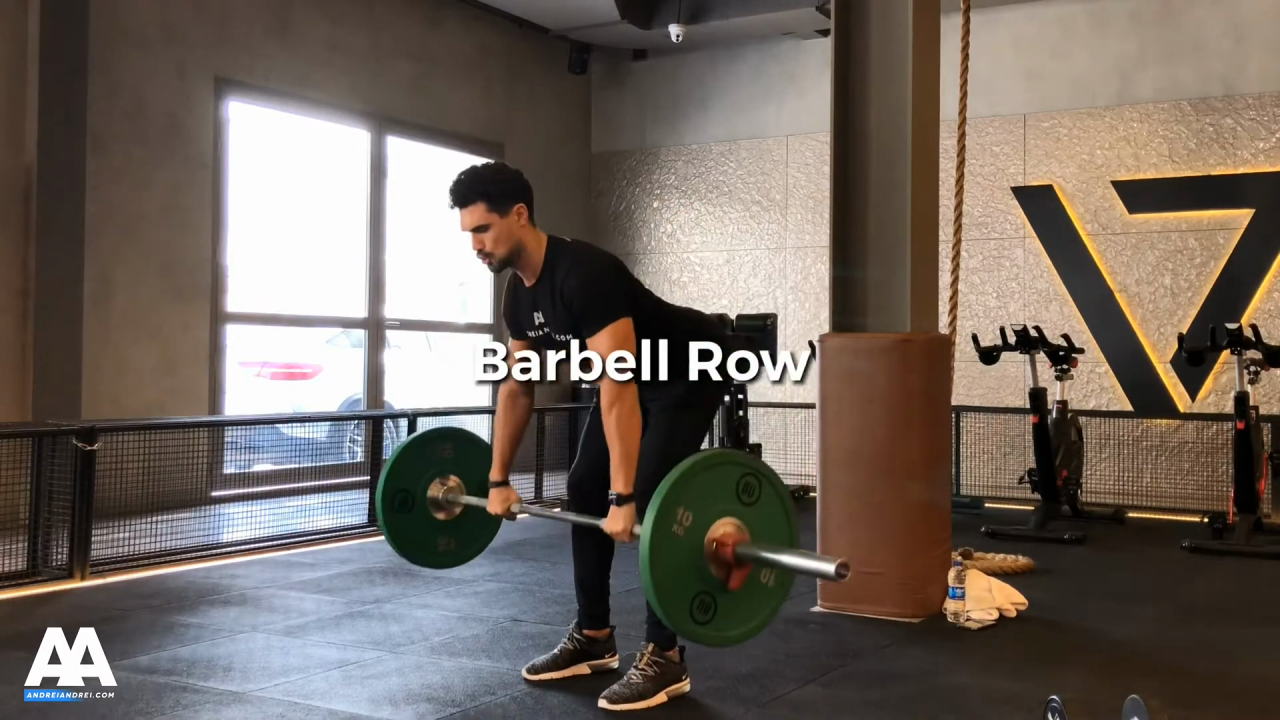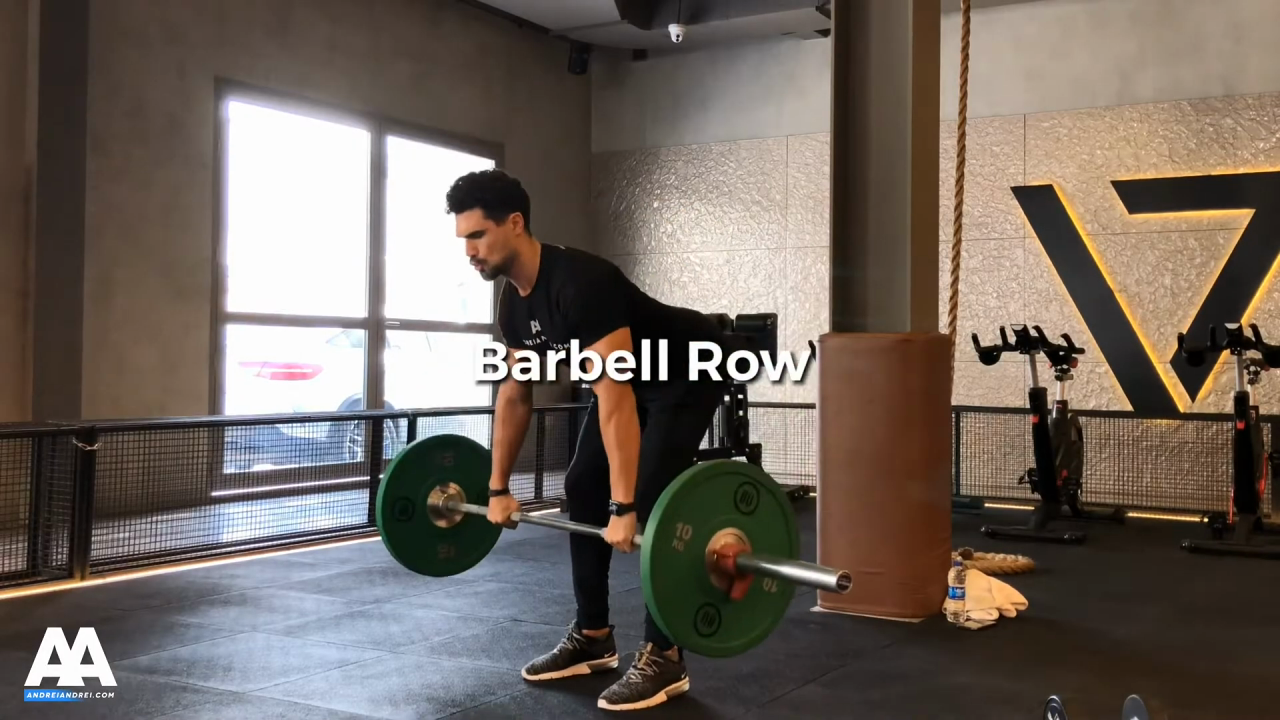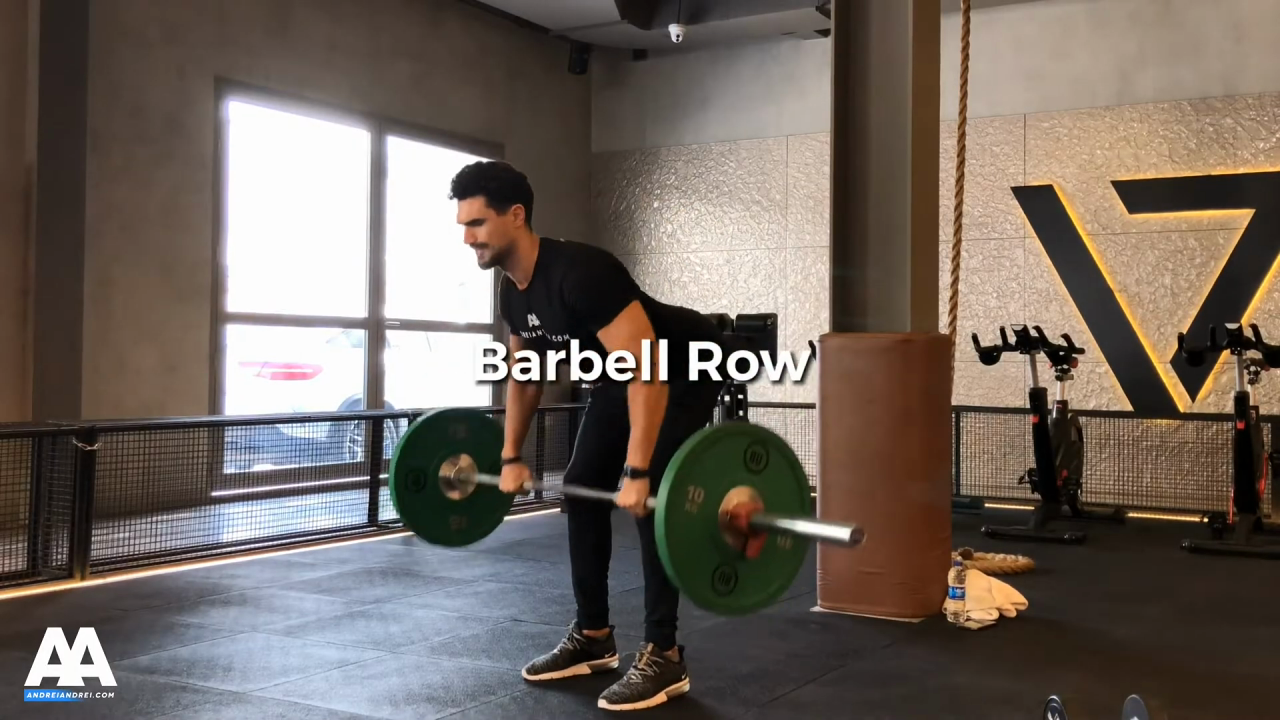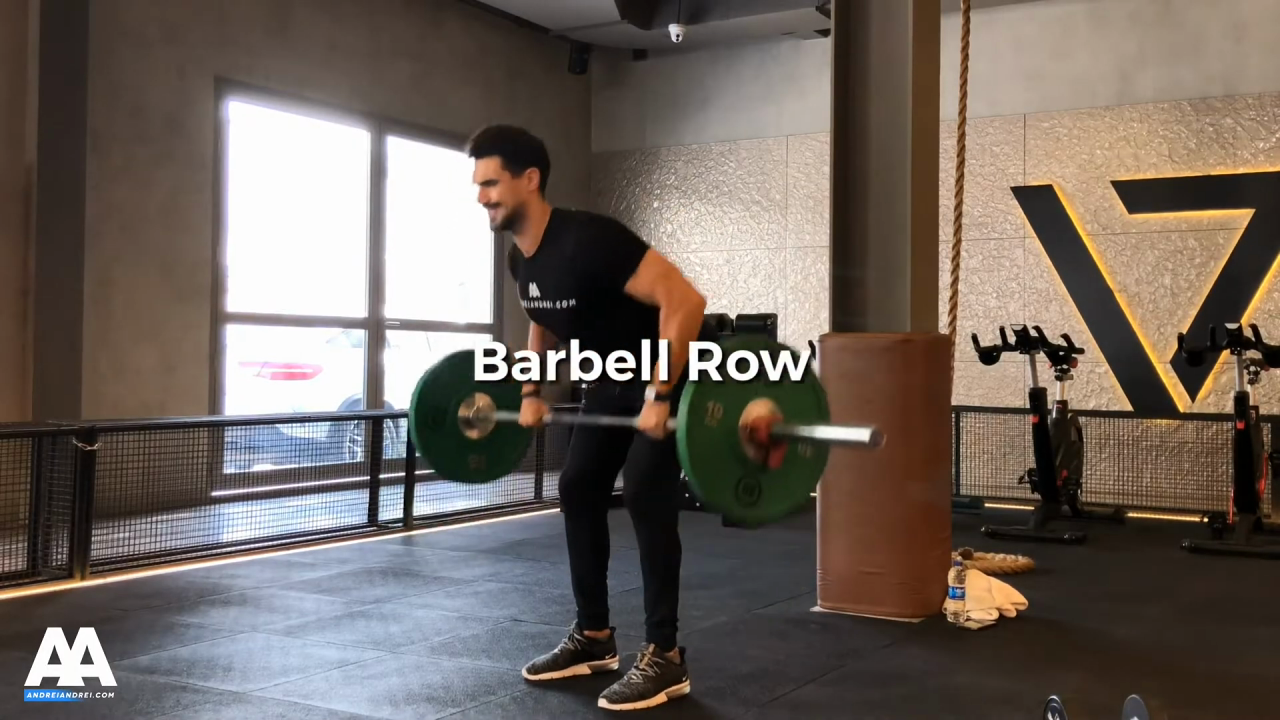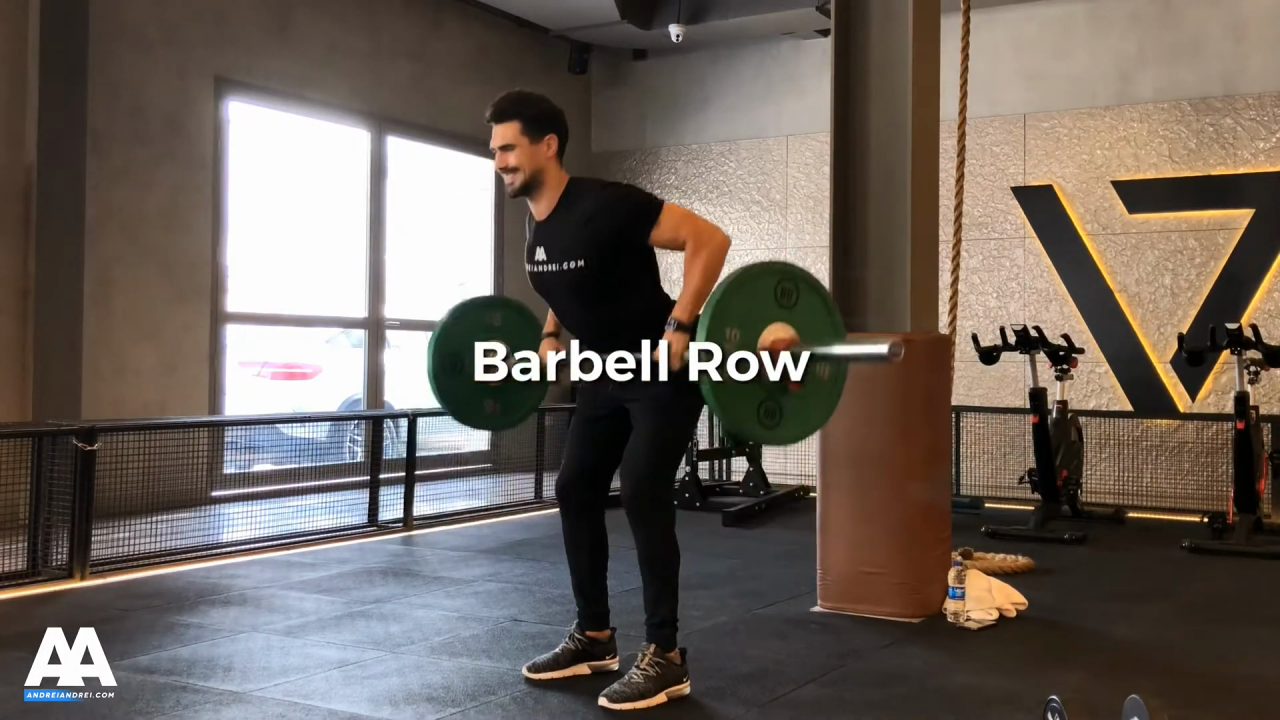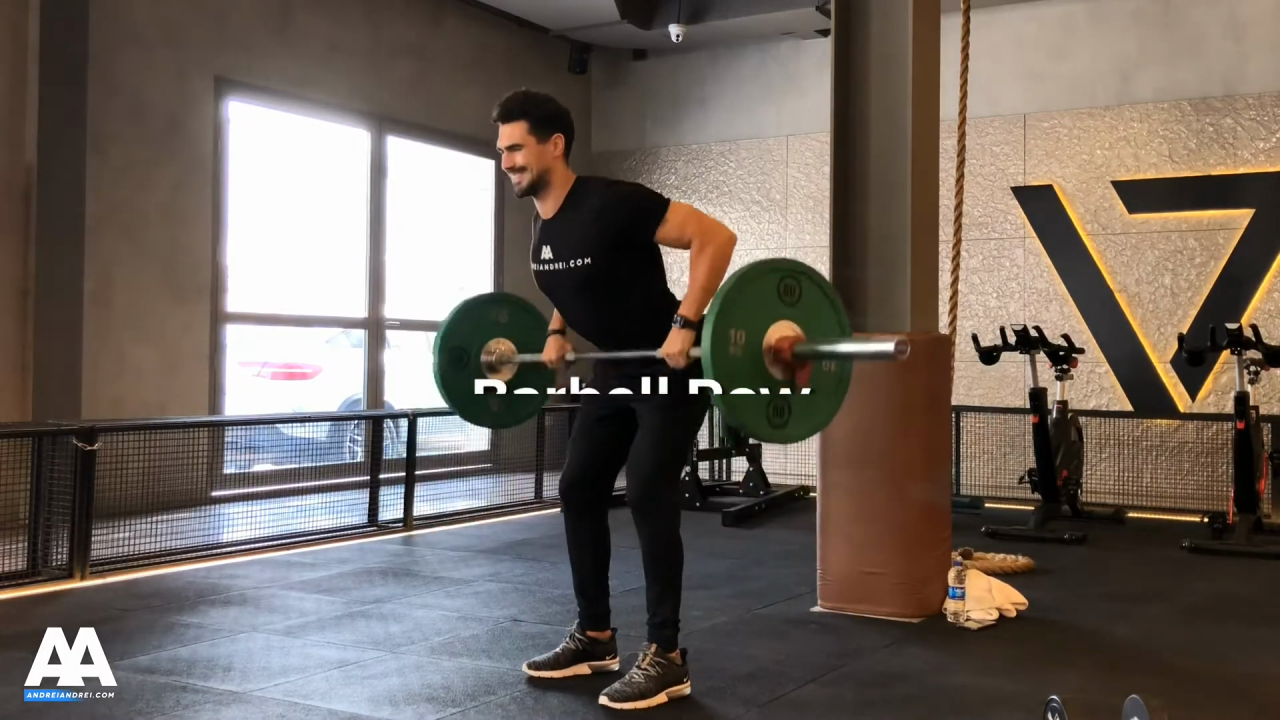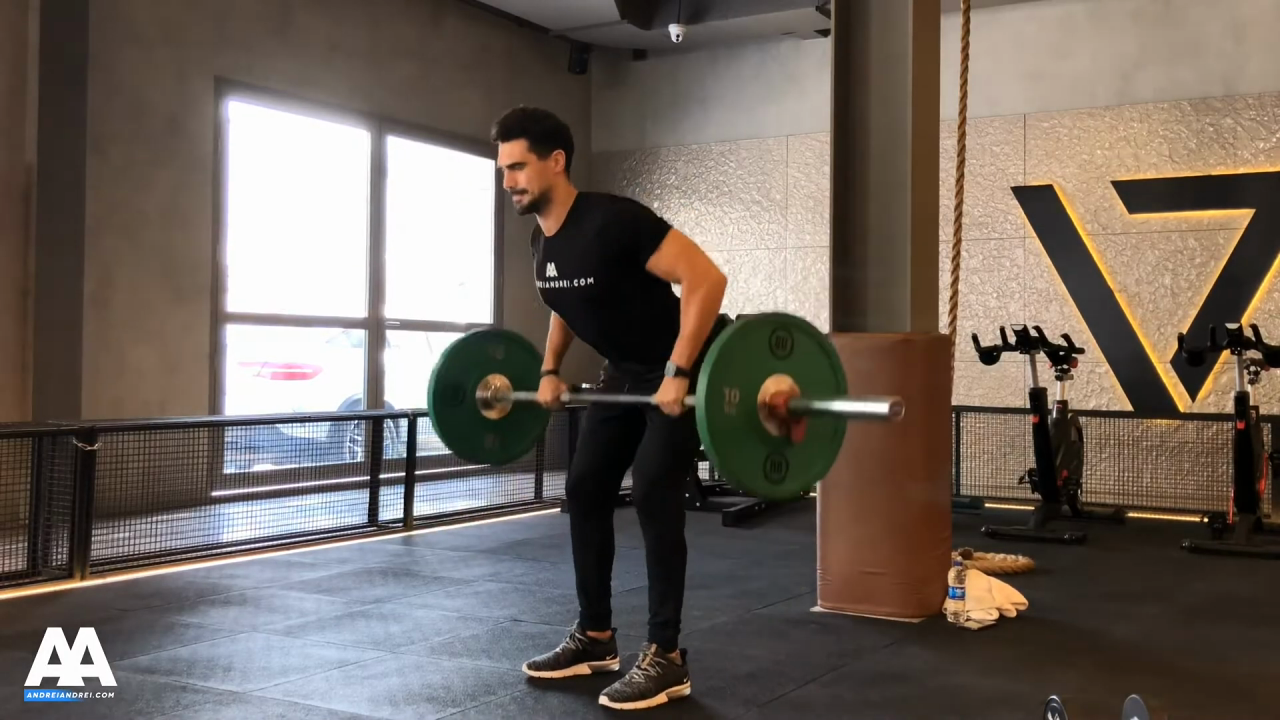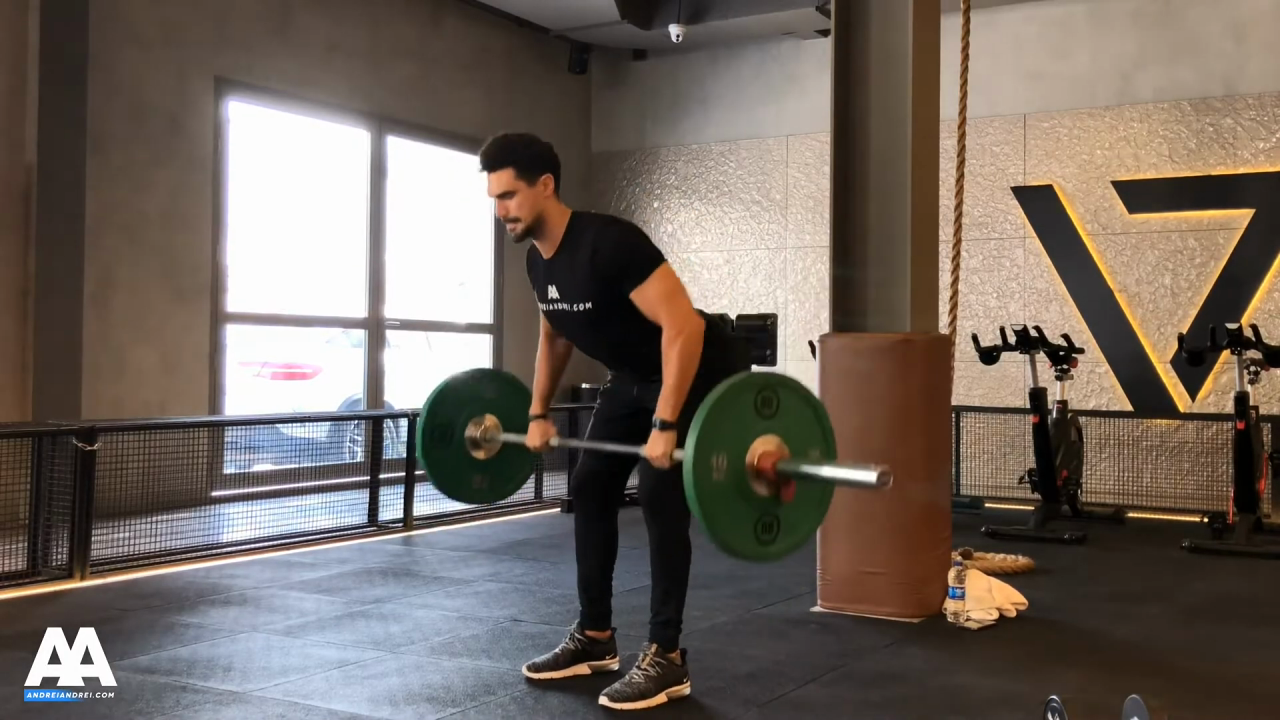
dt=0.2s
person 1, frame 1
left shoulder: (585, 275)
right shoulder: (518, 295)
left elbow: (616, 393)
right elbow: (516, 388)
left wrist: (623, 499)
right wrist: (498, 479)
left hip: (689, 369)
right hip: (636, 371)
left knee: (651, 496)
right knee: (584, 488)
left ankle: (664, 658)
right ankle: (593, 637)
person 1, frame 2
left shoulder: (581, 284)
right shoulder: (513, 303)
left elbow: (617, 403)
right elbow: (514, 394)
left wrist: (625, 512)
right wrist: (498, 488)
left hip: (687, 368)
right hip: (631, 372)
left knee: (649, 500)
right knee: (581, 491)
left ankle: (662, 658)
right ankle: (592, 636)
person 1, frame 3
left shoulder: (580, 274)
right shoulder: (513, 292)
left elbow: (654, 368)
right elbow: (523, 373)
left wrist: (639, 476)
right wrist: (512, 457)
left hip: (684, 367)
right hip: (620, 373)
left knee: (648, 501)
right knee: (581, 491)
left ankle: (663, 658)
right ankle: (592, 637)
person 1, frame 4
left shoulder: (589, 240)
right shoulder: (521, 259)
left elbow: (684, 302)
left wrist: (660, 398)
right wrist: (531, 392)
left hip: (672, 366)
right hip: (614, 368)
left knee: (645, 493)
right knee: (578, 489)
left ankle: (664, 659)
right ankle: (593, 637)
person 1, frame 5
left shoulder: (605, 204)
right shoulder: (537, 224)
left elbow: (710, 240)
left wrist: (681, 328)
right wrist: (553, 334)
left hip: (667, 370)
right hip: (609, 370)
left knee: (643, 496)
right knee: (575, 492)
left ankle: (665, 659)
right ankle: (593, 637)
person 1, frame 6
left shoulder: (611, 203)
right shoulder: (542, 224)
left elbow: (716, 238)
left wrist: (684, 326)
right wrist: (556, 333)
left hip: (671, 366)
right hip: (615, 368)
left knee: (647, 496)
right knee: (578, 491)
left ankle: (665, 658)
right ankle: (594, 637)
person 1, frame 7
left shoulder: (614, 220)
right shoulder: (542, 240)
left elbow: (706, 280)
left wrist: (678, 375)
right wrist: (551, 371)
left hip: (682, 367)
right hip: (625, 371)
left knee: (654, 495)
right knee: (585, 490)
left ankle: (665, 658)
right ankle: (594, 637)
person 1, frame 8
left shoulder: (609, 243)
right shoulder: (538, 262)
left elbow: (684, 326)
right elbow: (554, 337)
left wrist: (666, 426)
right wrist: (539, 414)
left hip: (697, 368)
right hip: (631, 374)
left knee: (662, 493)
right knee: (589, 488)
left ankle: (666, 658)
right ankle: (594, 636)
